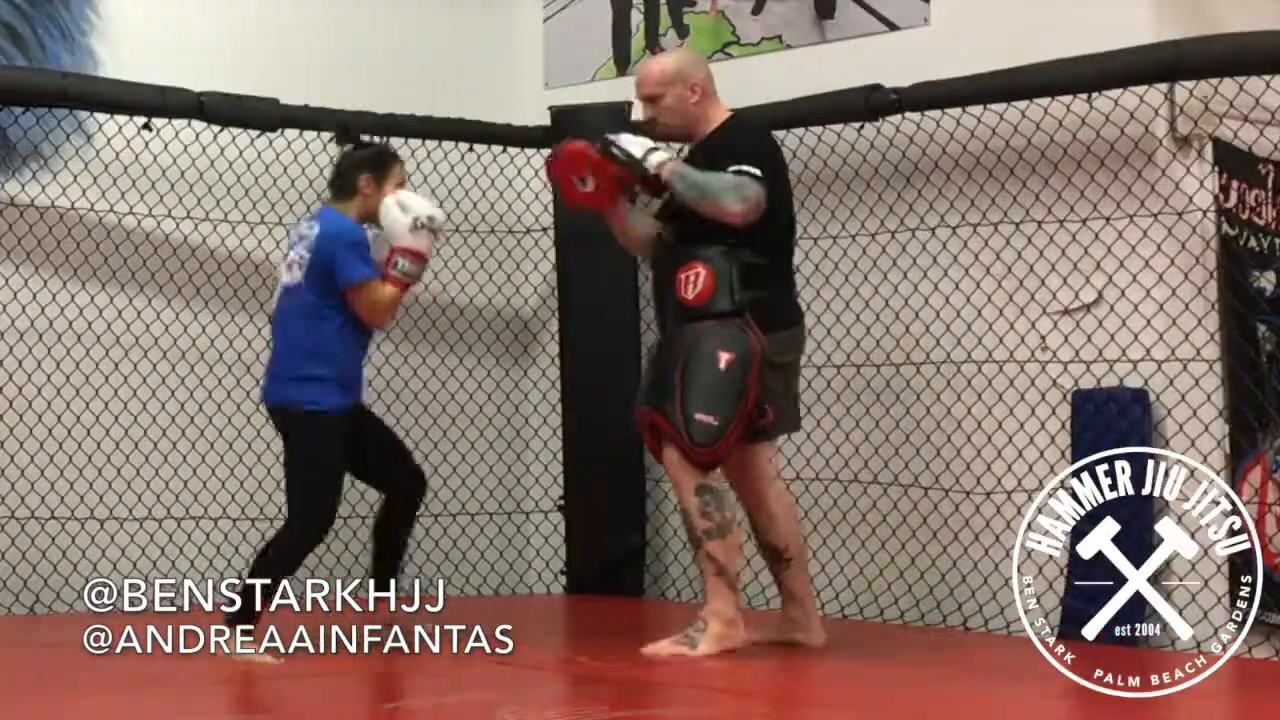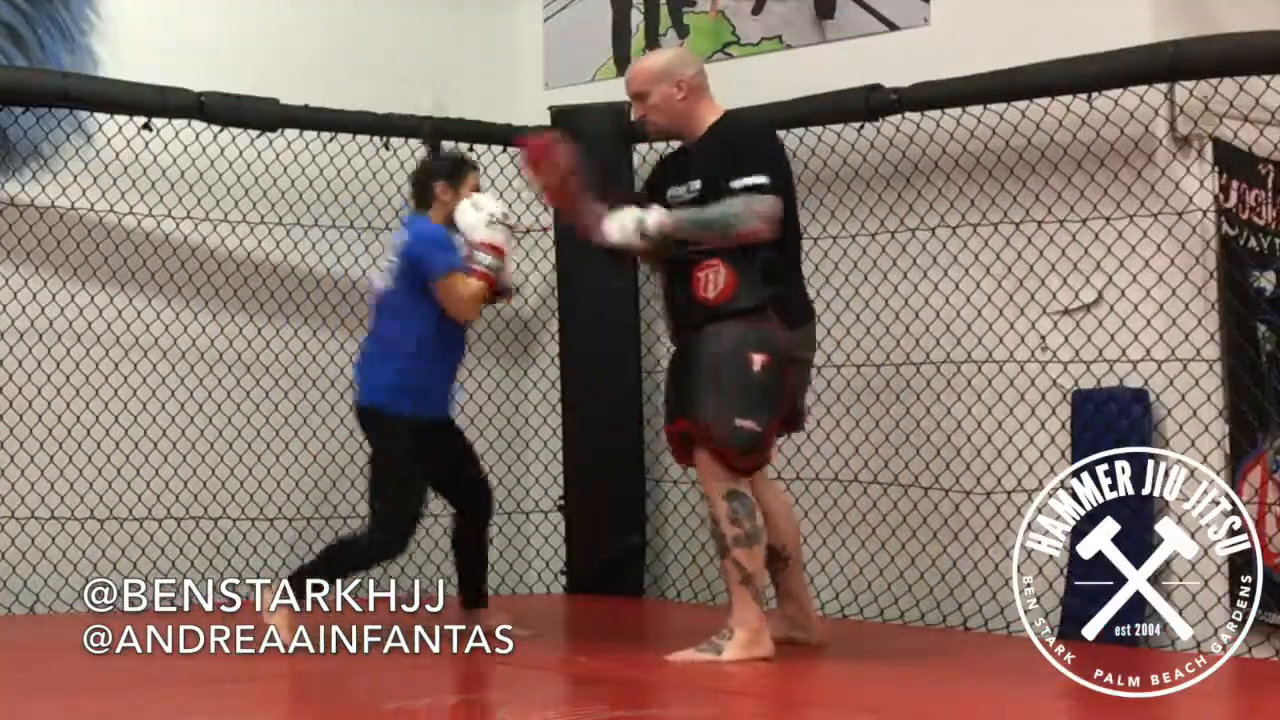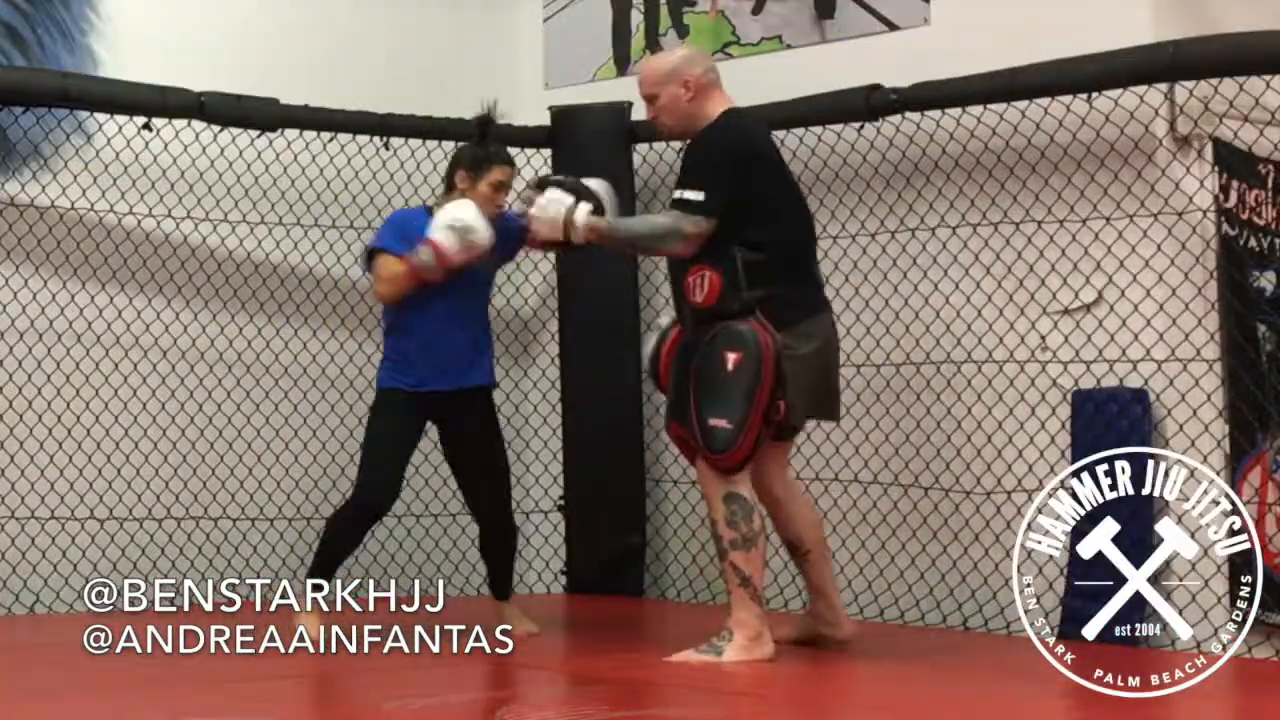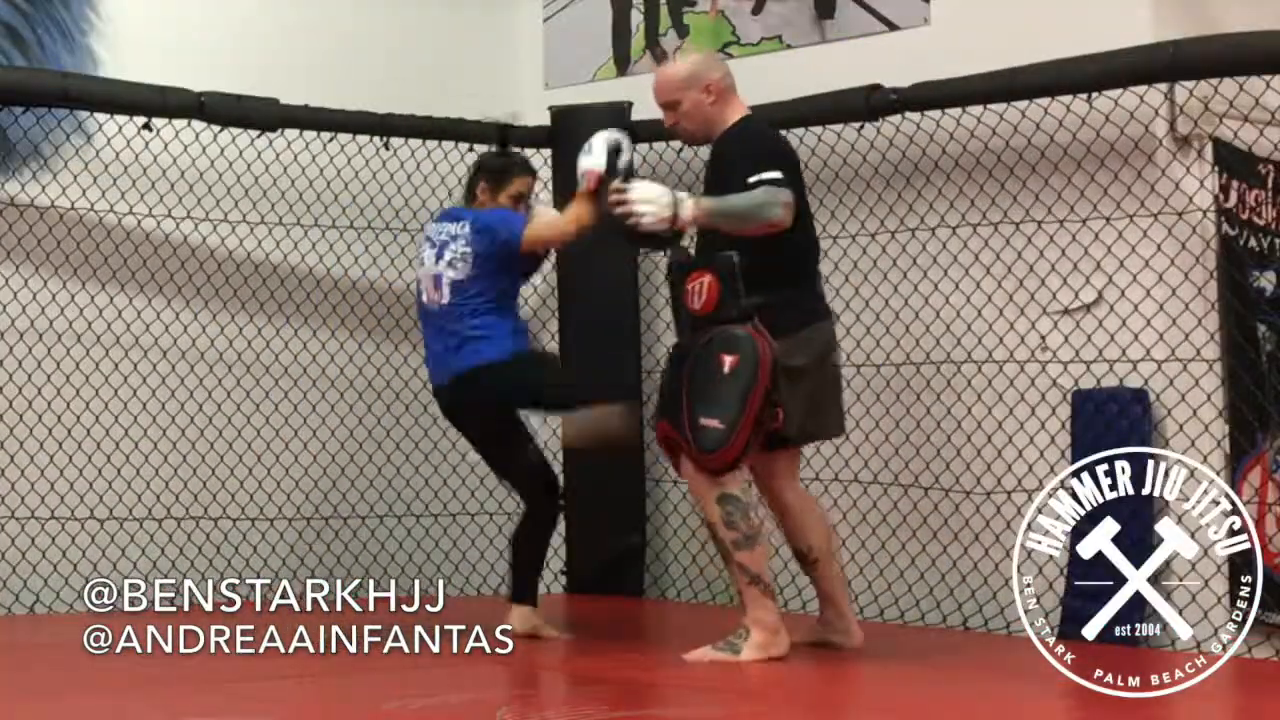
dt=0.4s
person 1, frame 1
left shoulder: (745, 142)
right shoulder: (697, 160)
left elbow: (737, 209)
right elbow: (654, 246)
left wrist: (658, 163)
right wrist: (608, 201)
left knee: (686, 461)
right knee: (750, 471)
left ankle: (721, 618)
right ankle: (800, 617)
person 1, frame 2
left shoulder: (747, 141)
right shoulder: (673, 169)
left elbow: (758, 223)
right elbow: (645, 247)
left wrist: (651, 221)
left hip: (757, 329)
right hip: (718, 334)
left knee: (718, 464)
right knee: (743, 469)
left ankle: (747, 629)
right ankle: (799, 612)
person 1, frame 3
left shoulder: (725, 142)
right shoulder: (726, 143)
left elbow: (682, 238)
left wrist: (579, 223)
left hip: (761, 328)
right hip: (774, 328)
left knee: (718, 467)
right knee: (767, 469)
left ankle: (748, 631)
right ankle: (829, 612)
person 1, frame 4
left shoulder: (749, 142)
right shoulder: (743, 147)
left elbow: (775, 211)
left wrist: (680, 208)
right wrist: (668, 216)
left hip: (765, 336)
right hip: (789, 335)
left knee: (705, 468)
right knee: (776, 478)
left ankle: (763, 628)
right ankle: (839, 618)
person 2, frame 1
left shoulder: (322, 226)
right shoulder: (344, 235)
right elbow: (375, 312)
right wrist: (409, 254)
left hip: (329, 399)
right hip: (309, 400)
left knee: (409, 486)
right knee: (309, 522)
right ankle: (238, 626)
person 2, frame 2
left shoulder: (429, 238)
right shoulder: (432, 239)
right elbow: (465, 307)
right wrist: (488, 251)
left hip: (420, 407)
right hip: (397, 406)
left knee: (476, 497)
right knee: (393, 531)
left ankle: (474, 611)
right ankle: (286, 601)
person 2, frame 3
left shoulder: (495, 226)
right shoulder: (405, 223)
right elbow: (386, 287)
right wrist: (438, 252)
left hip: (468, 390)
right hip: (403, 389)
left knee: (493, 508)
right knee: (373, 498)
left ankle: (501, 602)
person 2, frame 4
left shoulder: (440, 227)
right shoulder: (490, 224)
right elbow: (565, 229)
left wrist: (525, 253)
right wrist: (591, 188)
left hip: (455, 387)
right hip: (497, 367)
left knee: (542, 493)
left ankle: (523, 610)
right ankle: (587, 423)
